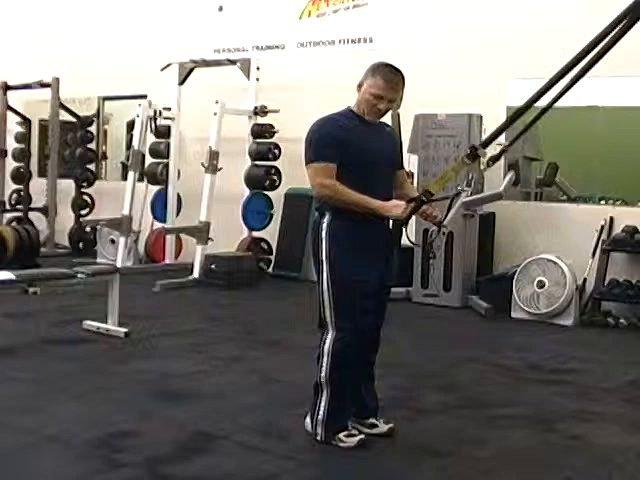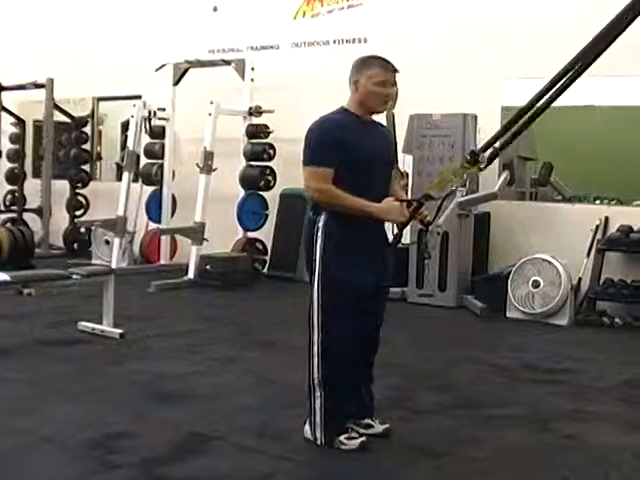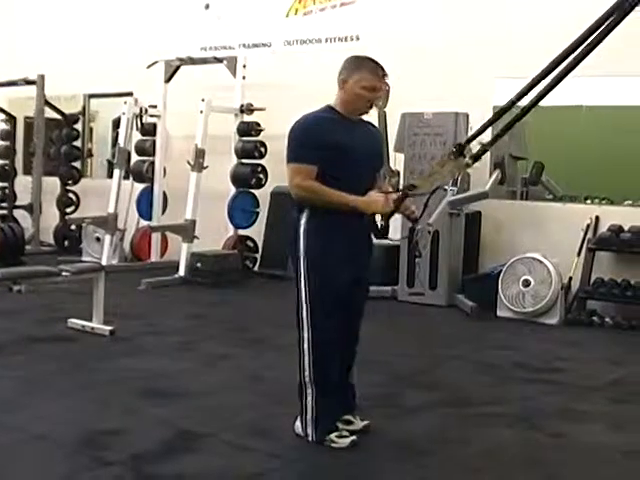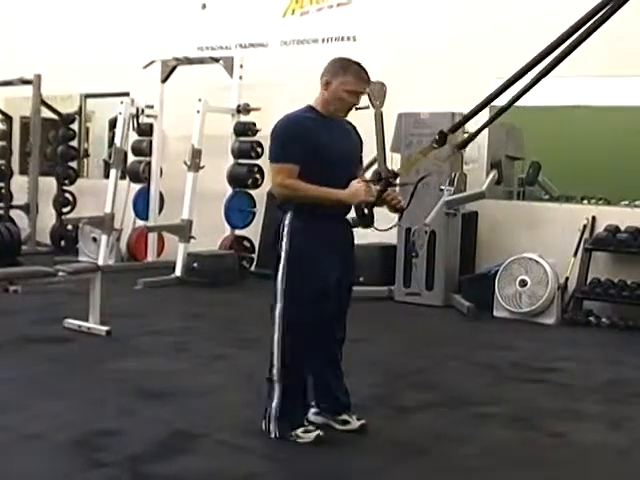
dt=0.4s
person 1, frame 1
left shoulder: (389, 136)
right shoulder: (329, 129)
left elbow: (399, 182)
right elbow: (322, 185)
left wrist: (420, 205)
right wrist: (382, 206)
left hip: (377, 239)
right hip: (340, 237)
left knee: (368, 329)
right knee: (342, 329)
left ankle: (362, 410)
right ankle: (326, 418)
person 1, frame 2
left shoulder: (383, 134)
right shoulder: (328, 129)
right elbow: (316, 189)
left wrist: (404, 205)
right wrist: (376, 209)
left hip: (372, 241)
right hip: (335, 240)
left knee: (367, 331)
right knee: (332, 333)
left ankle: (358, 411)
right ankle: (325, 423)
person 1, frame 3
left shoulder: (372, 134)
right shoulder: (312, 127)
right elbow: (299, 185)
left wrist: (395, 202)
right wrist: (360, 202)
left hip: (357, 237)
right hip: (319, 237)
left knee: (347, 328)
right knee: (321, 330)
left ankle: (340, 406)
right ankle: (316, 420)
person 1, frame 4
left shoulder: (349, 132)
right shoulder: (294, 126)
right elbow: (282, 185)
left wrist: (379, 194)
right wrist: (343, 195)
left hip: (338, 234)
right hip: (302, 235)
left knee: (331, 326)
right knee: (295, 327)
left ankle: (330, 405)
right ankle: (283, 417)
